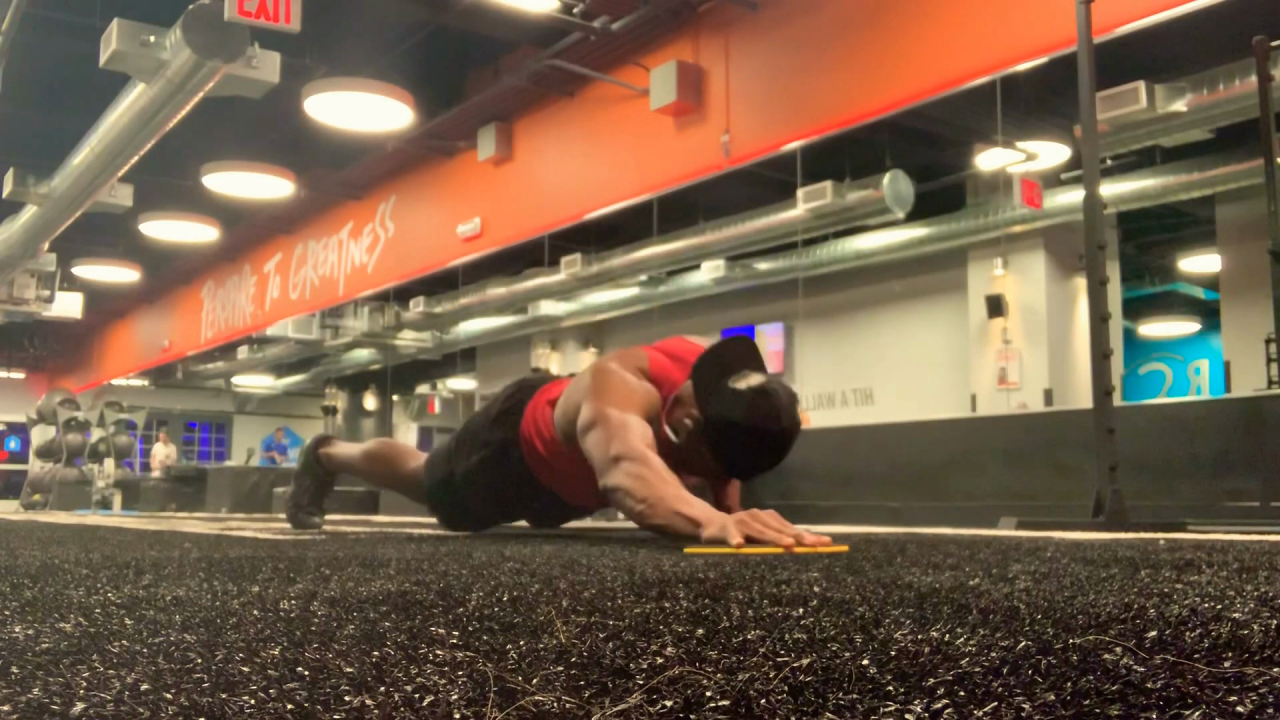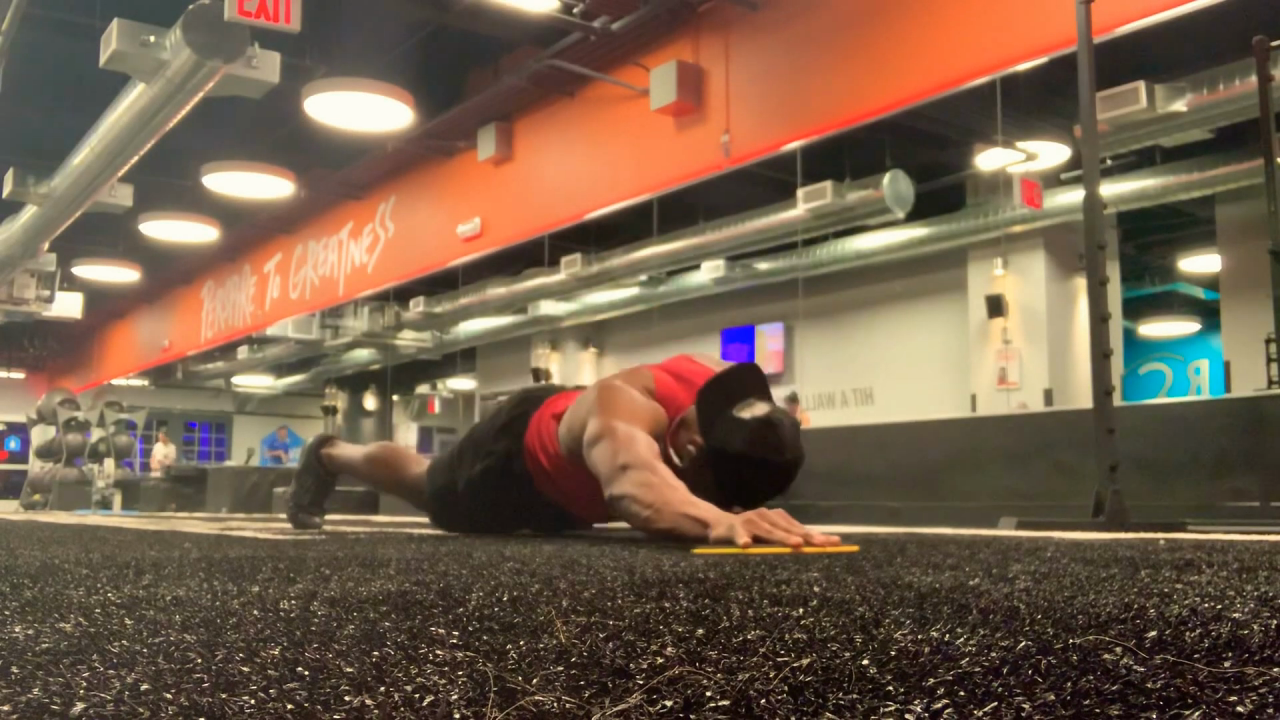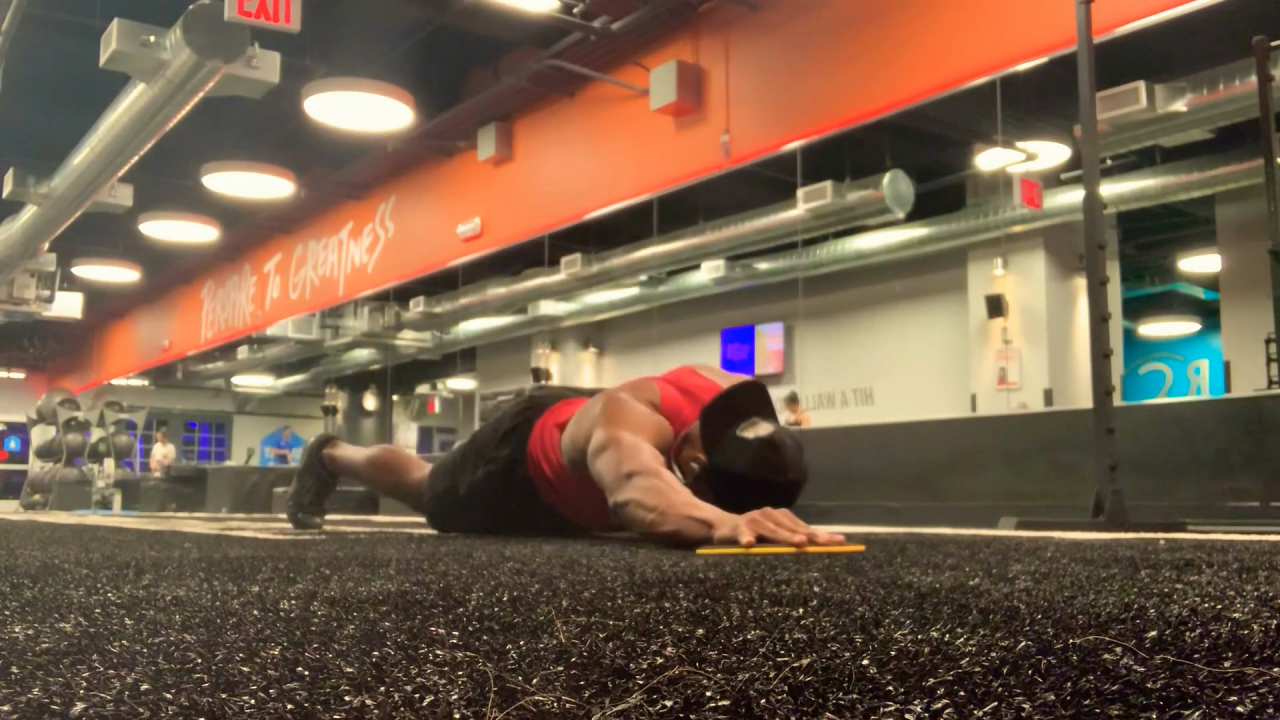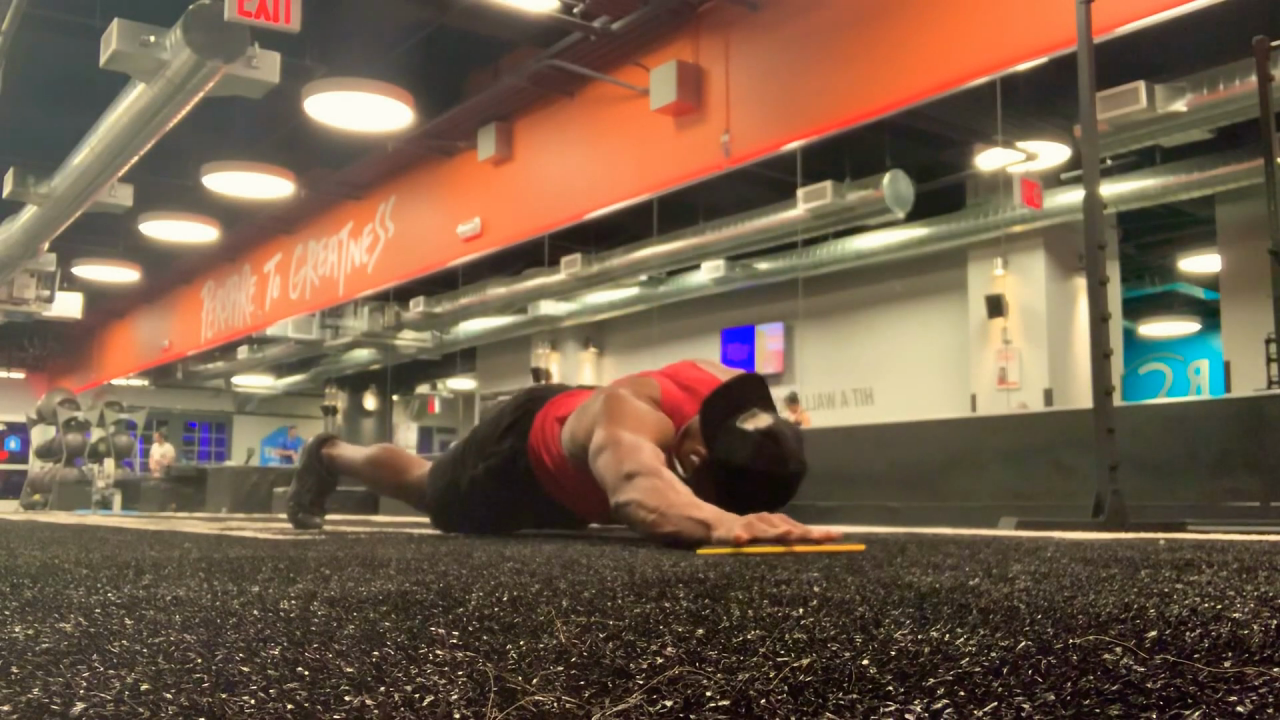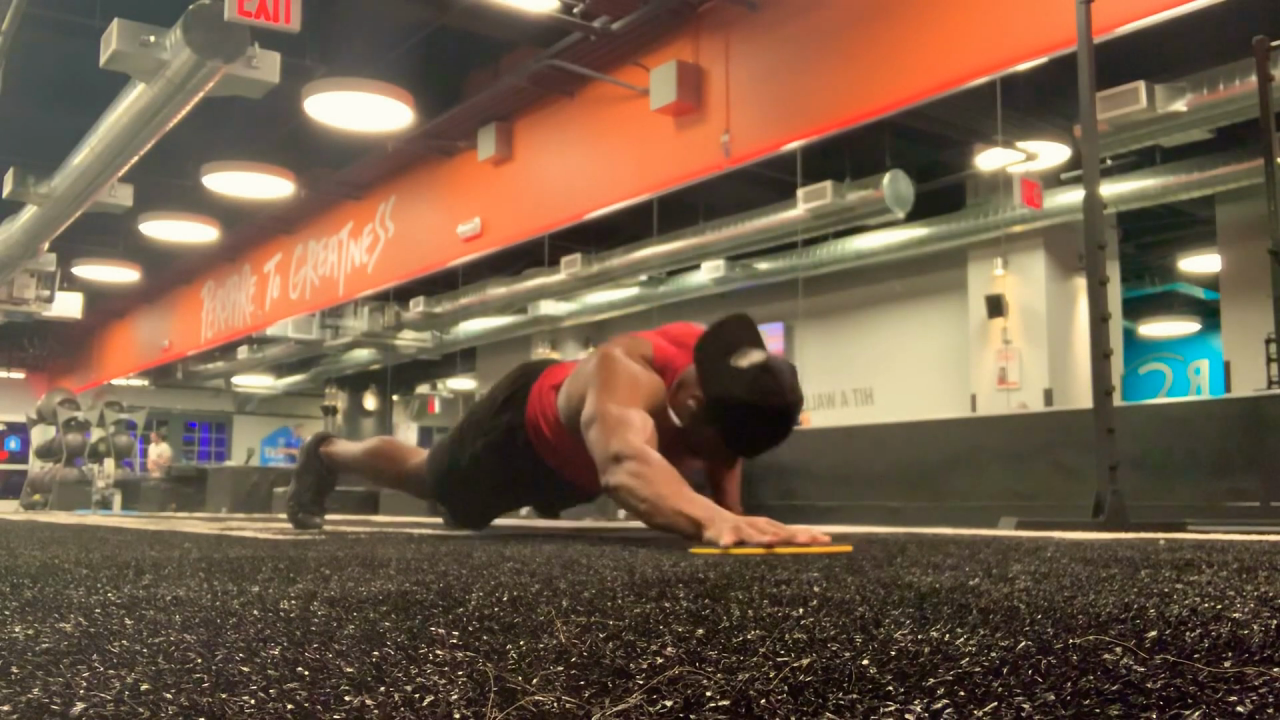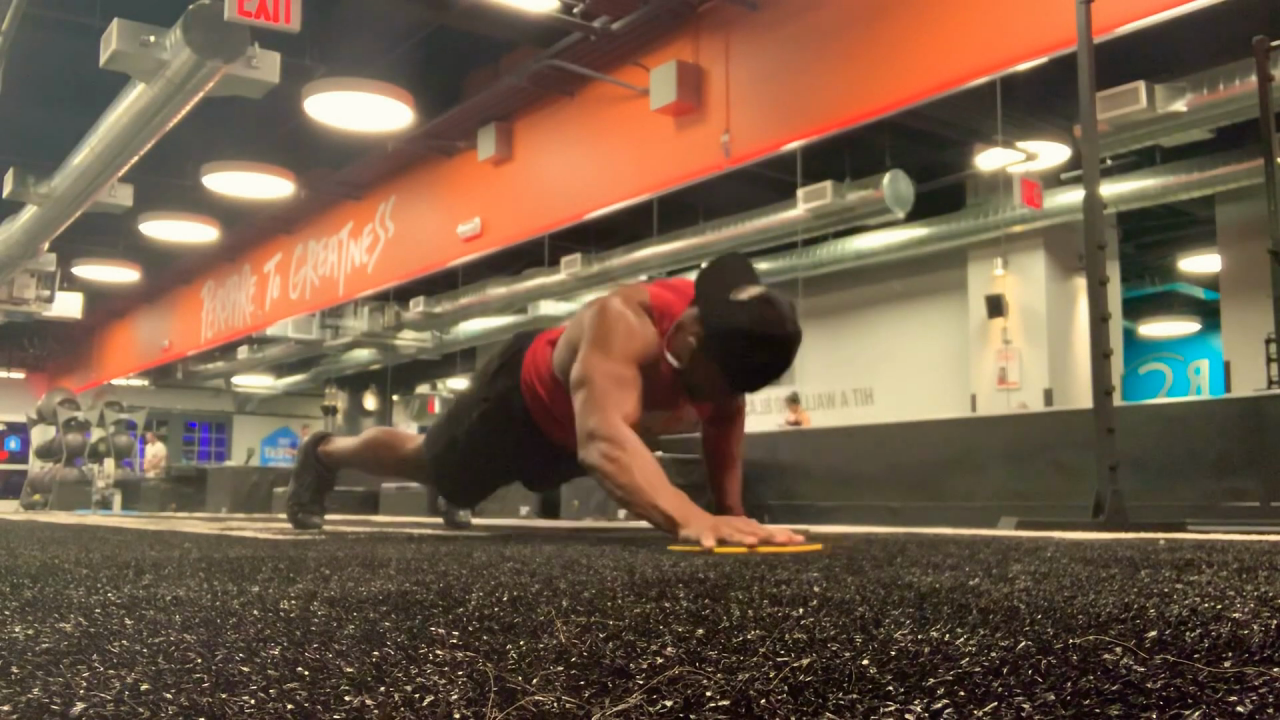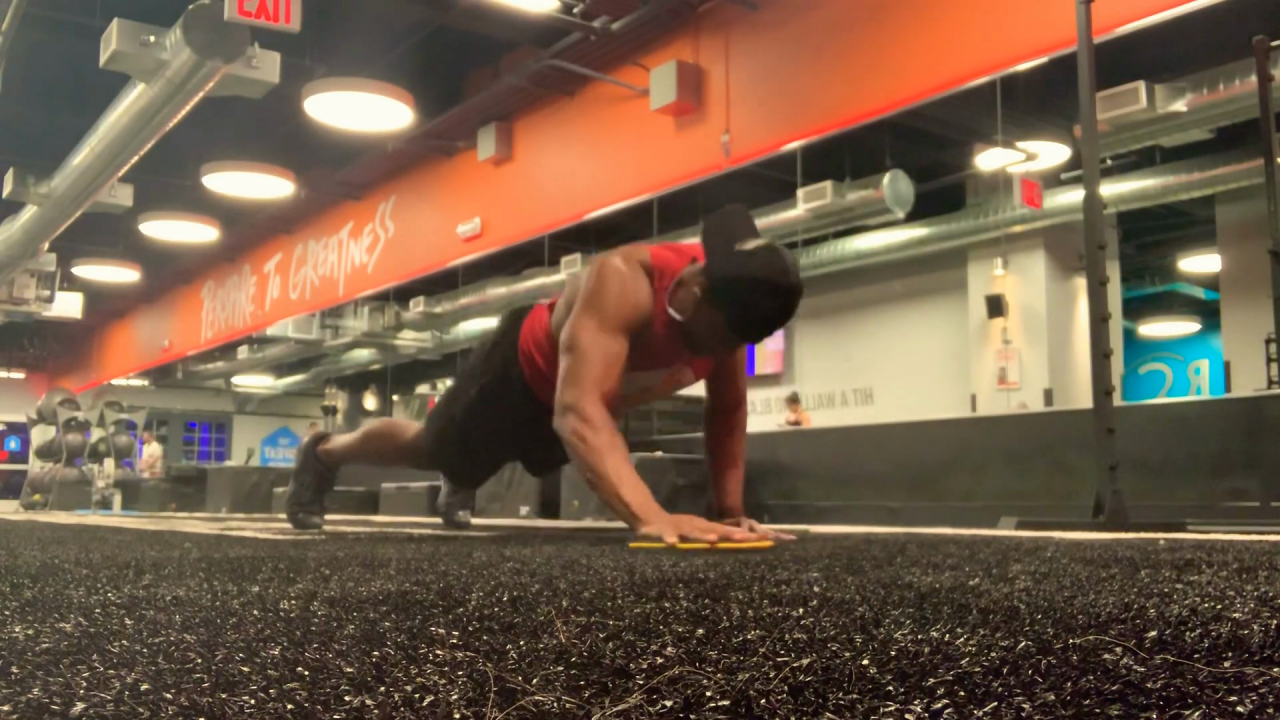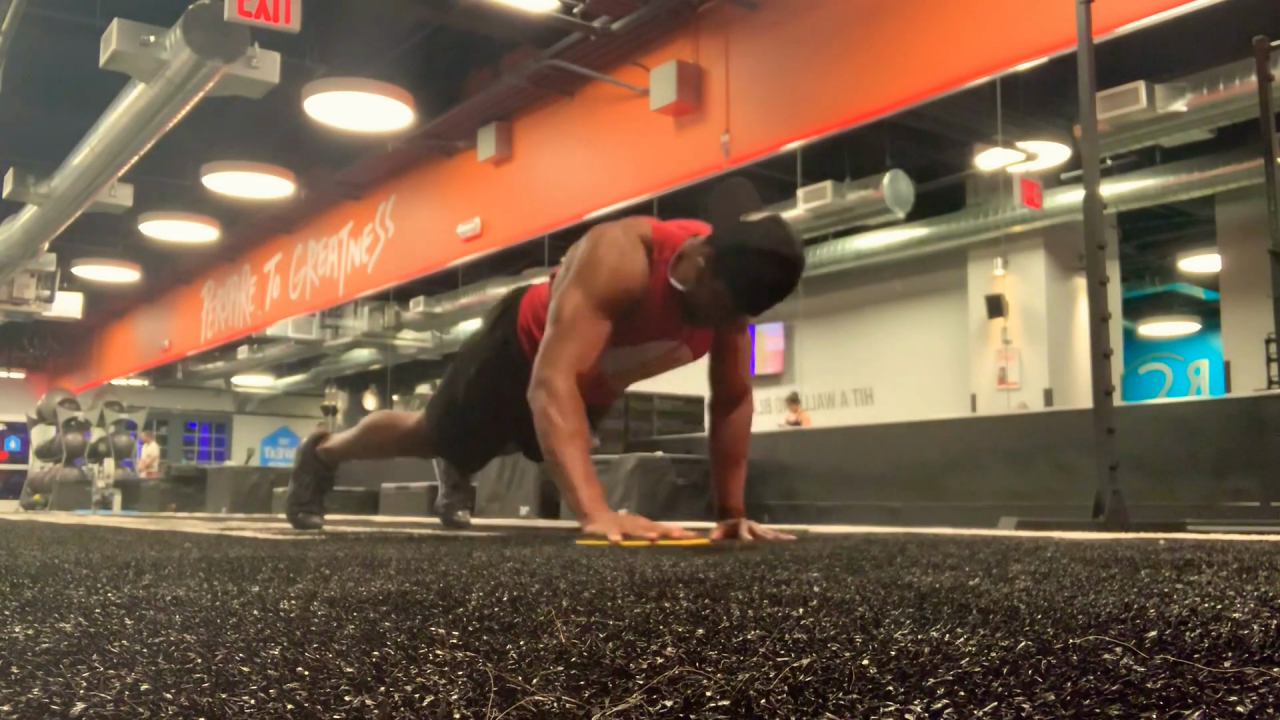
dt=0.2s
person 1, frame 1
left shoulder: (724, 385)
right shoulder: (621, 389)
right elbow: (625, 470)
left wrist: (730, 512)
right wrist: (711, 520)
right hip: (521, 444)
right knee: (423, 479)
right ankle: (327, 456)
person 1, frame 2
left shoulder: (732, 393)
right shoulder: (628, 409)
right elbow: (631, 481)
left wrist: (731, 513)
right wrist: (720, 520)
left hip: (572, 458)
right hip: (523, 453)
right knee: (425, 486)
right ankle: (329, 455)
person 1, frame 3
left shoulder: (737, 403)
right shoulder: (631, 423)
right elbow: (638, 489)
left wrist: (732, 515)
right wrist: (724, 522)
left hip: (574, 421)
right hip: (526, 458)
right knee: (424, 489)
right ankle: (330, 455)
person 1, frame 4
left shoulder: (735, 402)
right shoulder: (632, 416)
right elbow: (638, 486)
left wrist: (734, 518)
right wrist: (725, 524)
left hip: (577, 465)
right hip: (527, 453)
right knee: (426, 488)
right ankle: (330, 456)
person 1, frame 5
left shoulder: (727, 370)
right shoulder: (628, 376)
left elbow: (728, 445)
right elbow: (627, 465)
left wrist: (731, 514)
right wrist: (716, 521)
left hip: (585, 456)
right hip: (527, 429)
right knee: (426, 477)
right ankle: (327, 454)
person 1, frame 6
left shoulder: (723, 335)
right shoulder: (625, 325)
left elbow: (725, 420)
right elbow: (605, 440)
left wrist: (728, 512)
right wrist: (691, 521)
left hip: (581, 424)
right hip: (524, 401)
right knee: (425, 462)
left ankle: (458, 500)
right ankle: (325, 454)
person 1, frame 7
left shoulder: (727, 300)
right shoulder: (623, 284)
left elbow: (727, 407)
right elbow: (577, 411)
left wrist: (730, 513)
right wrist: (649, 516)
left hip: (587, 392)
right hip: (523, 373)
right knee: (426, 447)
left ankle: (457, 485)
right ankle: (324, 453)
person 1, frame 8
left shoulder: (730, 280)
right shoulder: (620, 258)
left elbow: (733, 400)
right elbow: (552, 383)
left wrist: (731, 512)
right wrist: (593, 510)
left hip: (596, 380)
right hip: (518, 350)
right knee: (428, 433)
left ankle: (454, 474)
right ankle: (322, 455)
